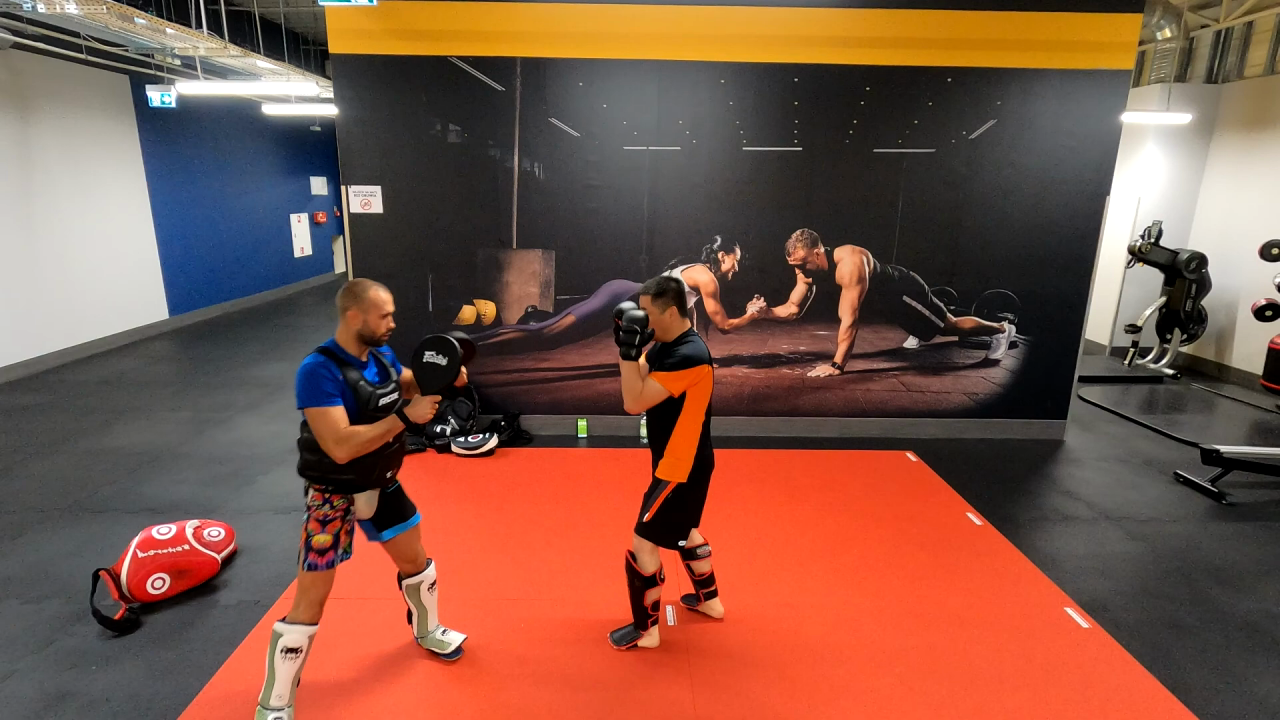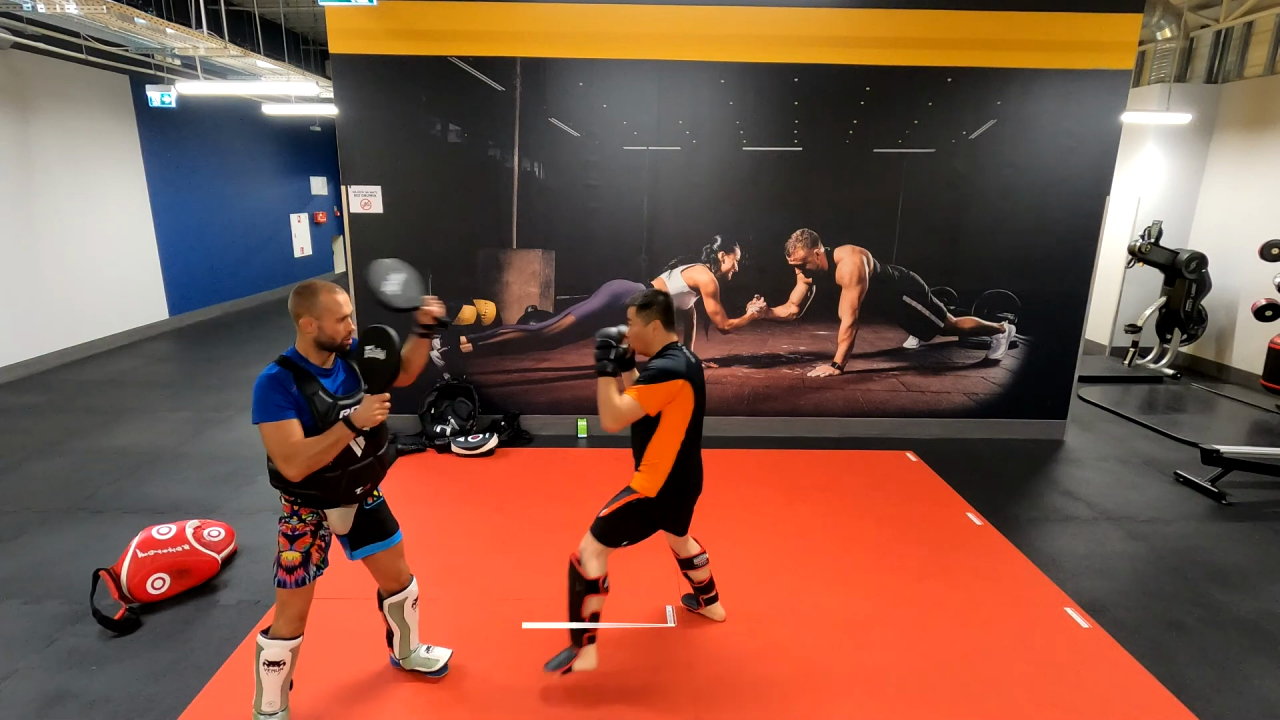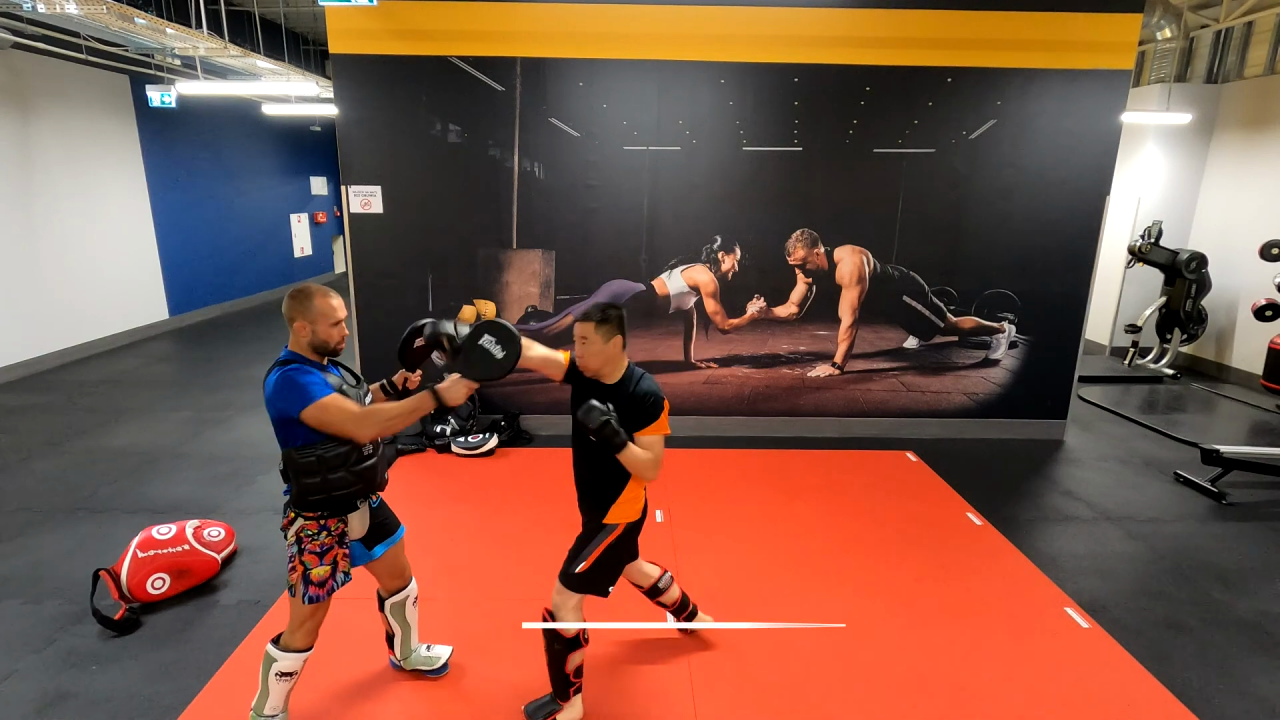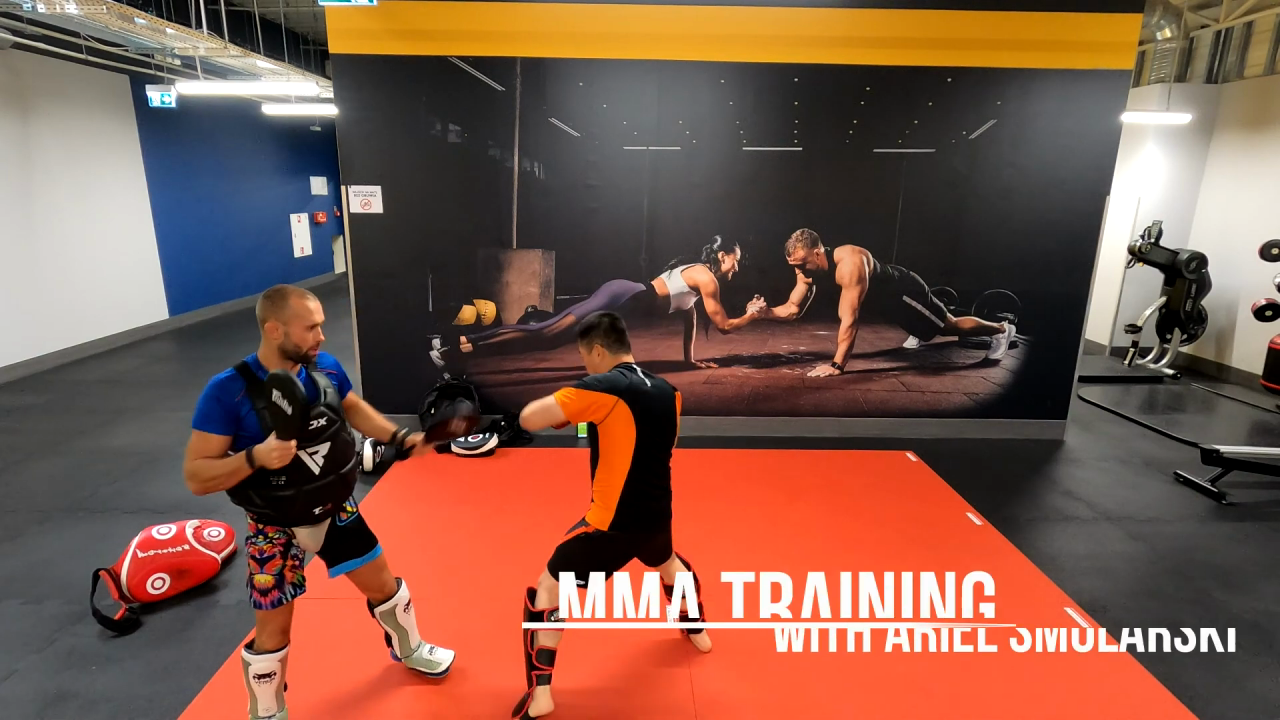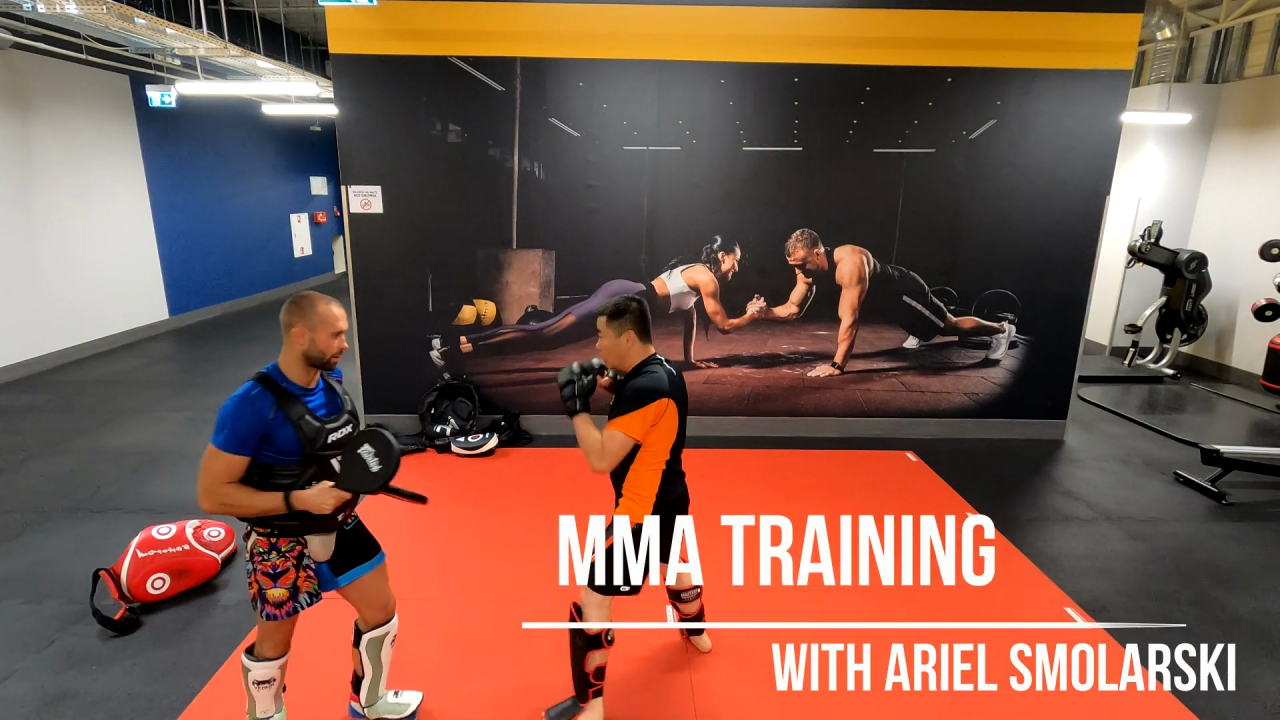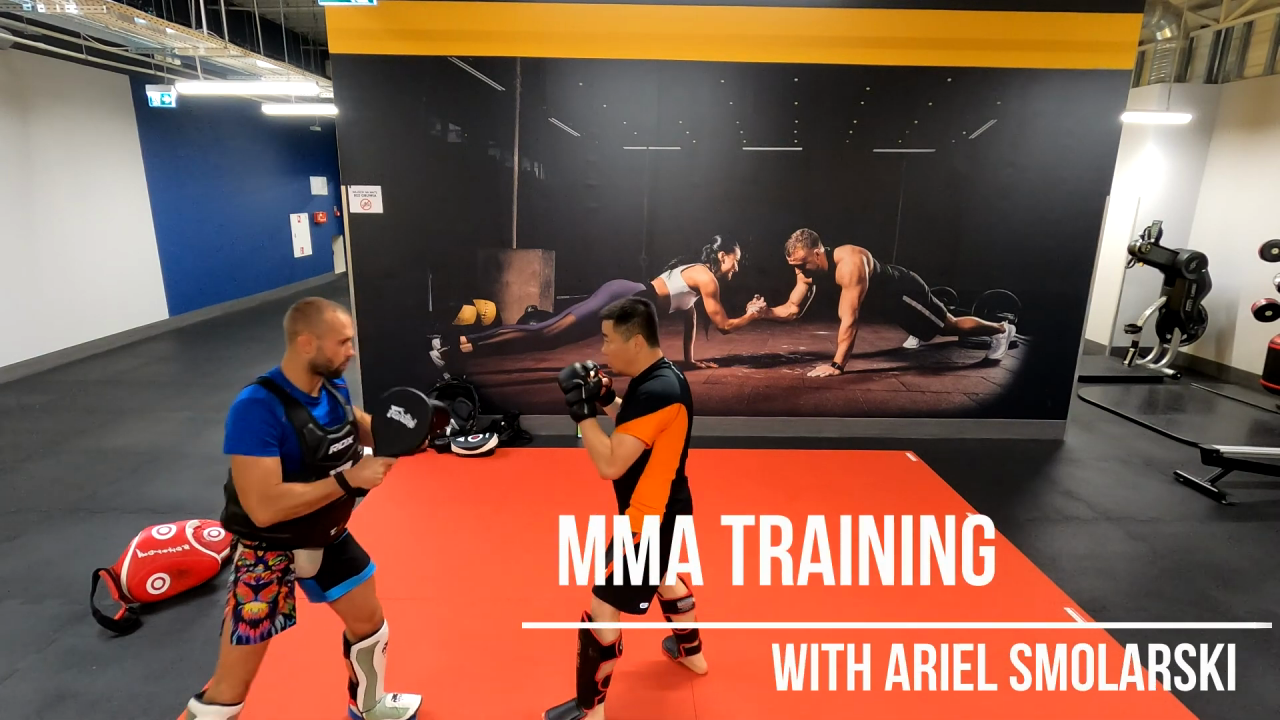
dt=0.4s
person 1, frame 1
left shoulder: (379, 353)
right shoulder: (318, 371)
left elbow: (409, 387)
right elbow: (341, 446)
right wrist: (406, 417)
left hip: (380, 485)
right hip: (332, 497)
left knee: (416, 560)
right knee: (310, 601)
left ankle: (427, 629)
person 1, frame 2
left shoulder: (350, 353)
right shoulder: (275, 383)
left elbow: (405, 373)
right elbow: (295, 466)
left wrist: (425, 329)
right wrist: (355, 422)
left hip: (362, 496)
right hip: (307, 510)
left knee: (397, 579)
right knee: (291, 617)
left ankle: (408, 651)
person 1, frame 3
left shoulder: (326, 363)
right shoulder: (289, 381)
left elbow: (360, 404)
right elbow: (362, 427)
left wrist: (396, 384)
right wrist: (438, 396)
left hip: (363, 503)
right hip: (319, 522)
left knee: (398, 578)
right knee: (303, 629)
left ankle: (406, 652)
person 1, frame 4
left shoulder: (328, 368)
right shoulder: (227, 392)
left elbow: (356, 410)
right elbow: (196, 475)
left wrist: (399, 437)
right wrist: (255, 457)
left hip: (335, 513)
right hip: (274, 529)
left knee: (383, 584)
right knee: (272, 634)
left ankle: (409, 649)
person 1, frame 5
left shoulder: (330, 379)
right shoulder: (251, 405)
right elbow: (212, 495)
right wrist: (296, 500)
left hip: (338, 524)
right hip: (281, 540)
left knee: (381, 611)
right knee: (274, 641)
person 1, frame 6
left shoulder: (331, 386)
right shoulder: (255, 408)
left elbow: (357, 426)
right elbow: (264, 508)
right wrist: (349, 480)
left hip: (326, 537)
right hip: (268, 552)
left knee: (369, 621)
right knee: (234, 679)
person 2, frame 1
left shoulder: (688, 355)
right shoulder: (666, 344)
left elbow: (633, 402)
right elbow: (637, 376)
left wrist: (629, 348)
right wrist: (628, 340)
left hip: (680, 469)
right hip: (686, 464)
left knee: (643, 546)
right knee: (684, 530)
left ankle: (646, 629)
right ankle: (708, 598)
person 2, frame 2
left shoulder: (668, 372)
right shoulder: (680, 360)
left elbow: (614, 416)
right elbow: (641, 390)
left wrist: (608, 367)
right wrist: (622, 367)
left hip: (657, 485)
right hip: (684, 479)
left knee: (590, 551)
right knee: (678, 536)
left ankle: (582, 650)
right ankle: (709, 602)
person 2, frame 3
left shoulder: (646, 395)
right shoulder: (583, 369)
left elbow: (650, 469)
right elbow: (534, 354)
left wrist: (612, 437)
left hip: (618, 514)
right hip: (602, 510)
left knee: (563, 601)
right knee: (632, 569)
right ankle: (691, 616)
person 2, frame 4
left shoulder: (604, 388)
right shoulder: (667, 390)
left elbow: (530, 418)
left wrist: (555, 401)
left hip: (613, 521)
right hip: (657, 514)
left knee: (546, 589)
right knee: (669, 565)
right ankle: (696, 630)
person 2, frame 5
left shoulder: (645, 387)
right shoulder: (663, 371)
left elbow: (601, 459)
left wrist: (578, 406)
right wrist: (611, 389)
left hip: (643, 512)
right hip: (669, 502)
left knee: (592, 599)
right knee: (670, 565)
right ankle: (697, 632)
person 2, frame 6
left shoulder: (656, 392)
right shoulder: (661, 377)
left elbow: (610, 465)
right elbow: (634, 424)
left wrist: (581, 409)
right wrist: (607, 398)
left hip: (651, 519)
right hip: (666, 511)
left knee: (603, 608)
right knee: (664, 577)
right ankle: (690, 651)
person 3, frame 1
left shoulder: (697, 272)
right shoulder: (707, 278)
left elbow: (688, 313)
right elbow: (724, 324)
right wrist: (752, 314)
left hip: (622, 296)
right hip: (622, 300)
left knee: (546, 332)
right knee: (547, 335)
person 3, frame 2
left shoulder: (694, 271)
right shoulder: (707, 278)
left elbow: (689, 318)
right elbow: (724, 325)
right wrist: (751, 315)
left hip: (616, 305)
right hip: (614, 305)
left knee: (544, 333)
right knee: (545, 336)
left ankle: (464, 344)
right ankle: (465, 347)
person 3, frame 3
left shoulder: (699, 271)
right shoulder: (706, 277)
left elbow: (691, 315)
right elbow: (723, 324)
left wrist: (690, 359)
right wrist: (752, 313)
left hip: (626, 295)
right hip: (625, 299)
left knee: (556, 332)
right knee: (549, 334)
person 3, frame 4
left shoulder: (695, 272)
right shoulder: (707, 278)
left elbow: (689, 316)
right elbow: (724, 325)
left wrist: (690, 358)
right wrist: (751, 315)
left hip: (621, 297)
right hip: (621, 300)
left knee: (544, 334)
right knee: (544, 336)
left ankle: (461, 342)
right ankle: (457, 348)
person 3, frame 5
left shoulder: (695, 272)
right shoulder: (707, 278)
left elbow: (690, 316)
right elbow: (724, 324)
left wrist: (690, 358)
right wrist: (752, 314)
left hip: (620, 297)
right hip: (622, 300)
left knee: (545, 334)
right knee: (546, 335)
left ankle: (460, 342)
right ankle: (455, 347)
person 3, frame 6
left shoulder: (694, 272)
right shoulder: (707, 278)
left elbow: (689, 316)
right elbow: (723, 325)
left wrist: (689, 359)
right wrist: (751, 315)
left hip: (621, 296)
right hip: (622, 300)
left knee: (544, 333)
right knee: (545, 336)
left ankle: (459, 343)
right ankle: (458, 347)
person 4, frame 1
left shoulder: (850, 264)
right shoulder: (809, 268)
left elbow: (850, 319)
right elbow: (793, 309)
left wrist: (837, 365)
right wrist: (765, 312)
left hip: (904, 290)
right hip: (886, 293)
left knee: (949, 326)
left ankle: (1000, 330)
right ankle: (919, 334)
person 4, frame 2
left shoulder: (849, 264)
right shoulder: (809, 266)
left elbow: (849, 319)
right elbow: (793, 309)
left wrist: (837, 365)
right wrist: (765, 312)
left hip: (903, 289)
right hip: (885, 293)
left knee: (948, 327)
left ankle: (1001, 330)
right ankle: (918, 336)
person 4, frame 3
left shoulder: (849, 264)
right shoulder: (808, 269)
left elbow: (849, 318)
right elbow: (793, 308)
left wrist: (837, 365)
right wrist: (765, 312)
left hip: (904, 290)
right hip: (886, 293)
left knee: (950, 326)
left ankle: (1001, 330)
right ankle: (920, 333)
person 4, frame 4
left shoulder: (849, 264)
right shoulder: (809, 267)
left elbow: (849, 319)
right elbow: (793, 309)
left wrist: (837, 365)
right wrist: (765, 312)
left hip: (904, 290)
right hip: (886, 293)
left knee: (949, 326)
left ankle: (1001, 330)
right ankle: (918, 335)
person 4, frame 5
left shoulder: (850, 264)
right shoulder: (808, 268)
left elbow: (849, 318)
right elbow: (793, 308)
left wrist: (837, 365)
right wrist: (764, 312)
left hip: (904, 290)
right hip: (887, 293)
left knee: (949, 326)
left ankle: (1001, 330)
right ankle: (919, 333)
person 4, frame 6
left shoulder: (849, 264)
right shoulder: (808, 267)
left elbow: (849, 319)
right elbow: (793, 309)
left wrist: (837, 365)
right wrist: (764, 313)
left hip: (904, 290)
right hip: (886, 294)
left knee: (949, 326)
left ankle: (1001, 330)
right ankle: (918, 335)
